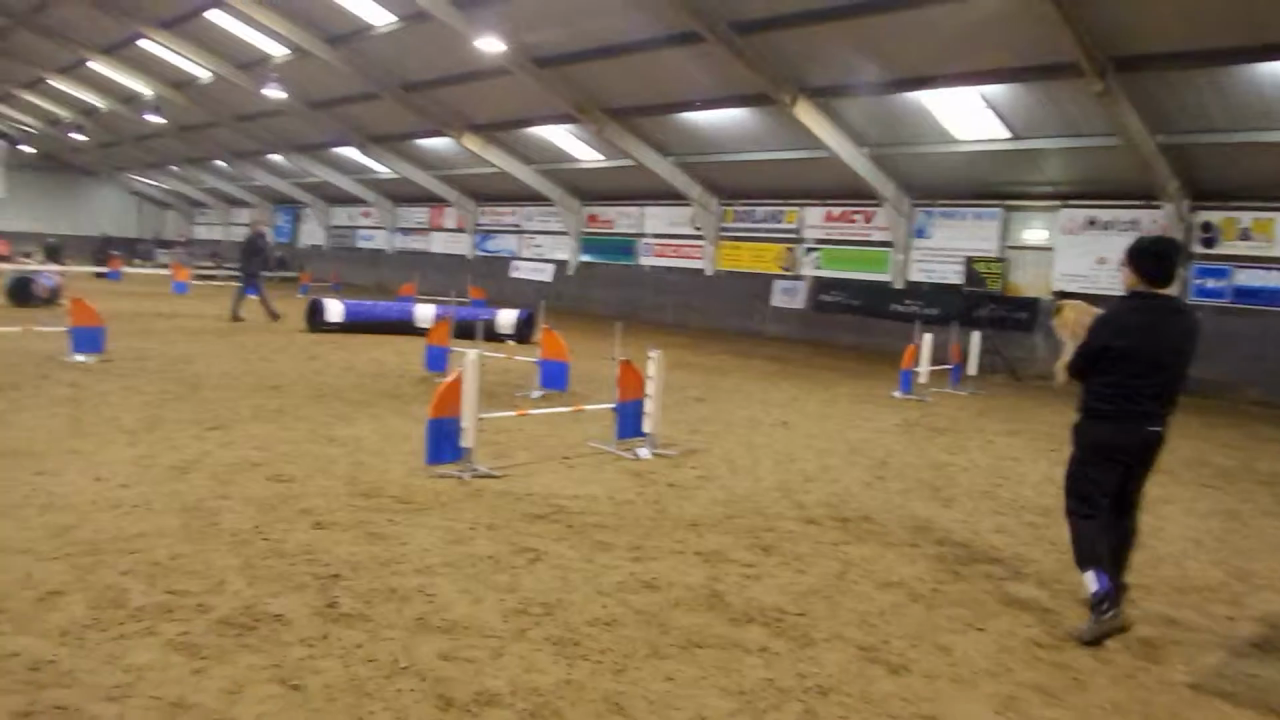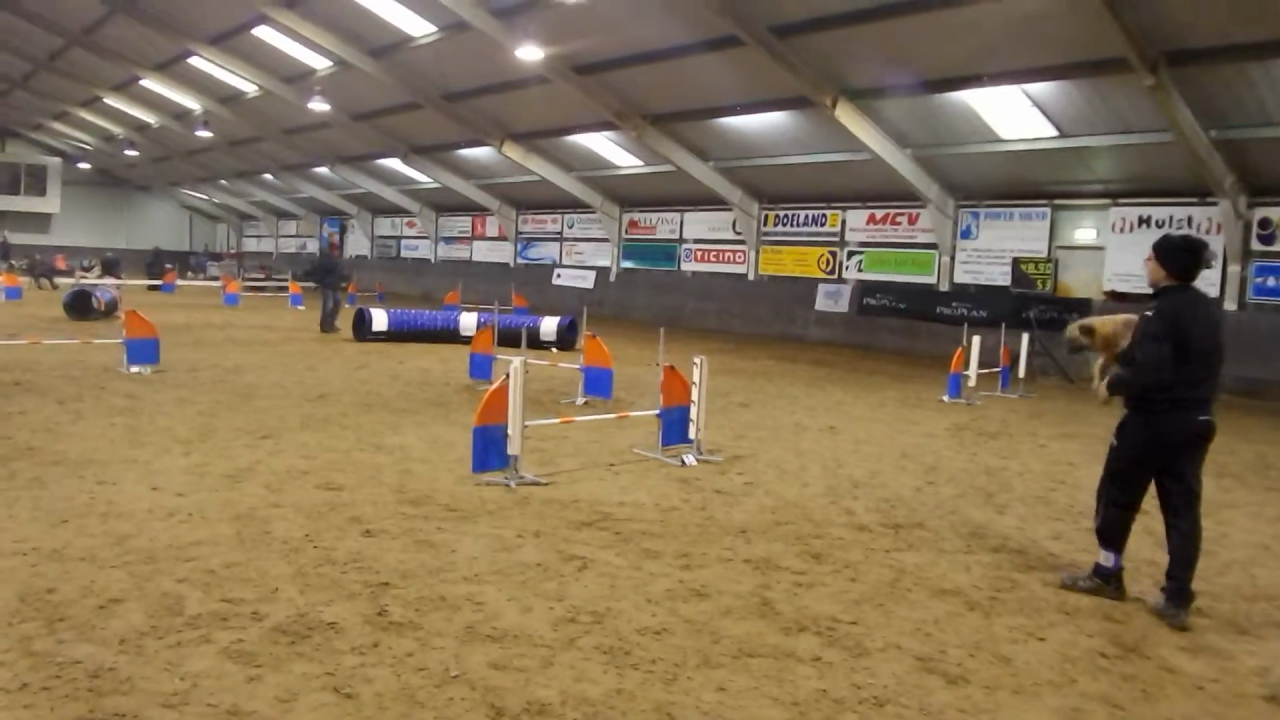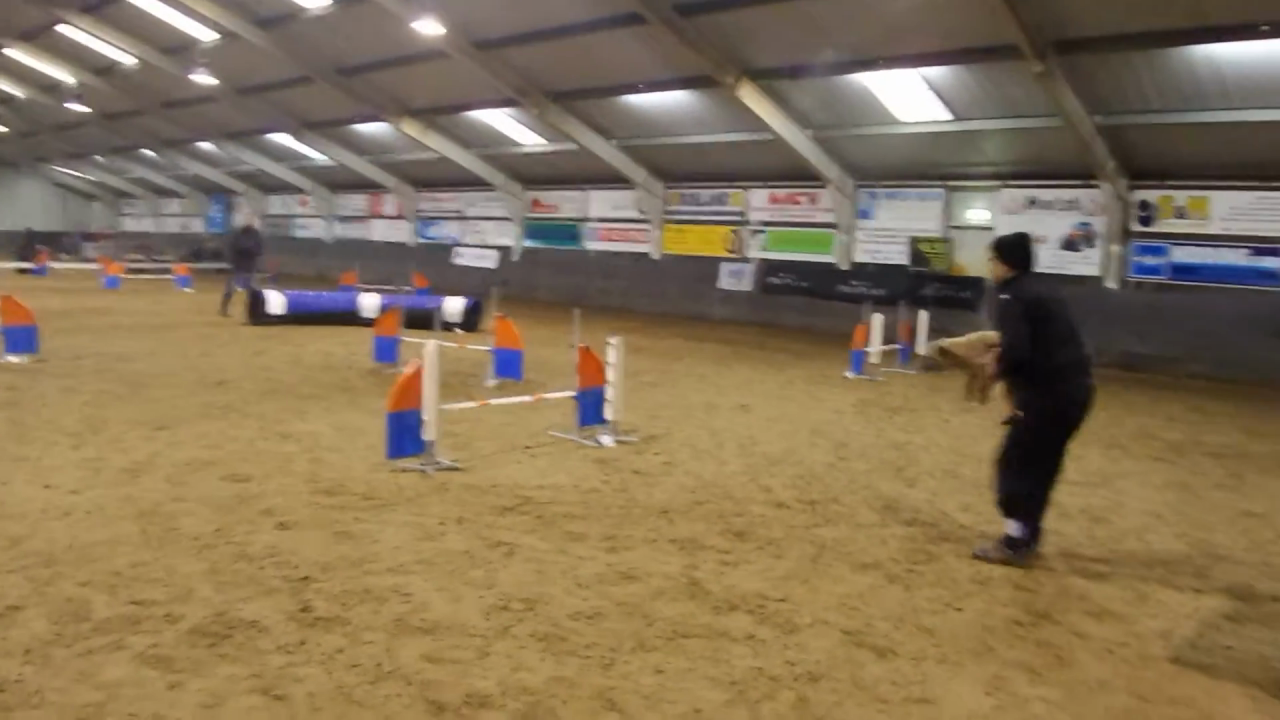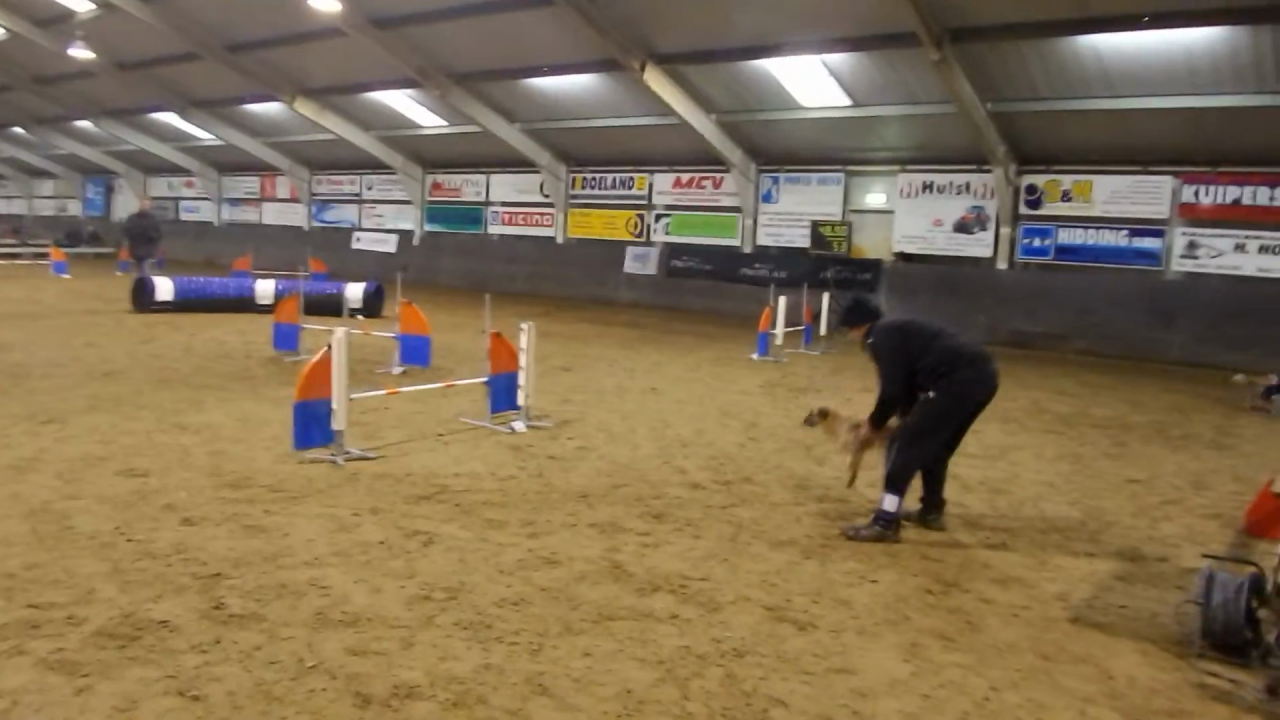
dt=0.5s
person 1, frame 1
left shoulder: (1117, 318)
right shoulder: (1186, 322)
left elbow: (1078, 369)
right elbow: (1172, 374)
left wrist: (1096, 365)
left hip: (1103, 429)
right hip: (1150, 432)
left knee: (1085, 512)
right knee: (1123, 512)
left ankle: (1105, 602)
right ankle: (1109, 594)
person 1, frame 2
left shoulder: (1160, 313)
right shoulder: (1206, 308)
left elbow: (1150, 373)
left wrist: (1112, 384)
right wrist: (1128, 357)
left hip: (1152, 422)
right hip: (1197, 423)
left knee: (1117, 497)
right knee: (1183, 509)
left ankle: (1107, 576)
right ankle: (1178, 601)
person 1, frame 3
left shoulder: (1012, 297)
right shoulder: (1035, 291)
left elbow: (1016, 351)
left wrist: (998, 365)
right wrist: (1006, 364)
left hip: (1049, 393)
right hip: (1077, 387)
left knee: (1014, 463)
right knee: (1041, 464)
left ankle: (1018, 541)
right ankle: (1026, 536)
person 1, frame 4
left shoulder: (881, 338)
right shoulder: (896, 330)
left elbow: (892, 390)
right elbow: (909, 385)
left wrist: (873, 425)
right wrist: (896, 417)
left hip: (960, 380)
right hip: (983, 374)
left knee: (904, 443)
right knee: (935, 445)
left ankle: (885, 523)
right ankle: (932, 511)
